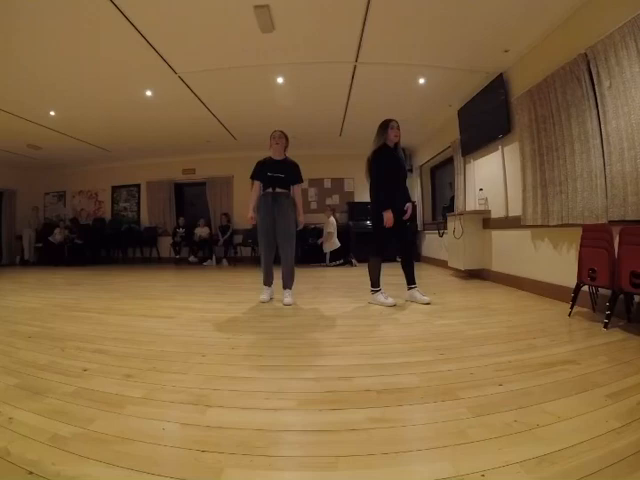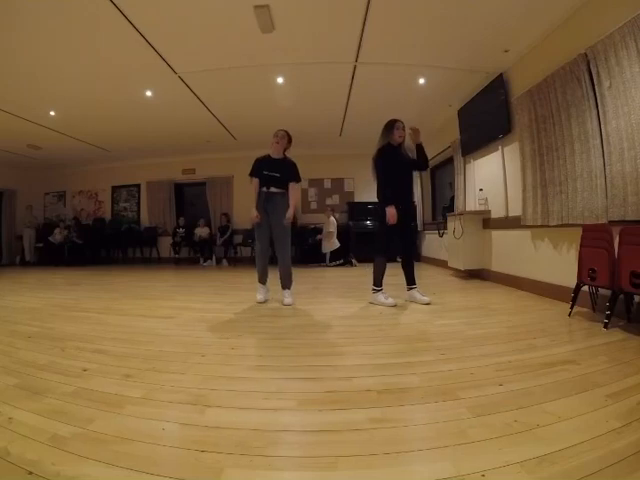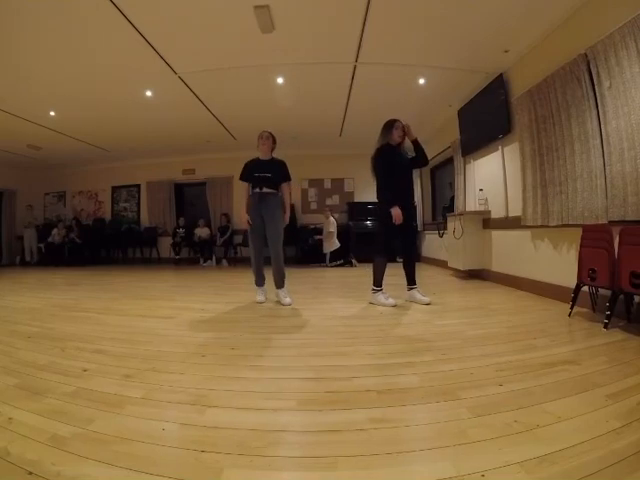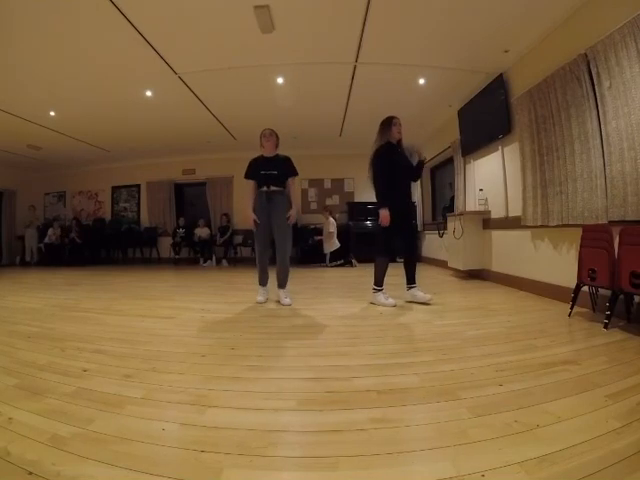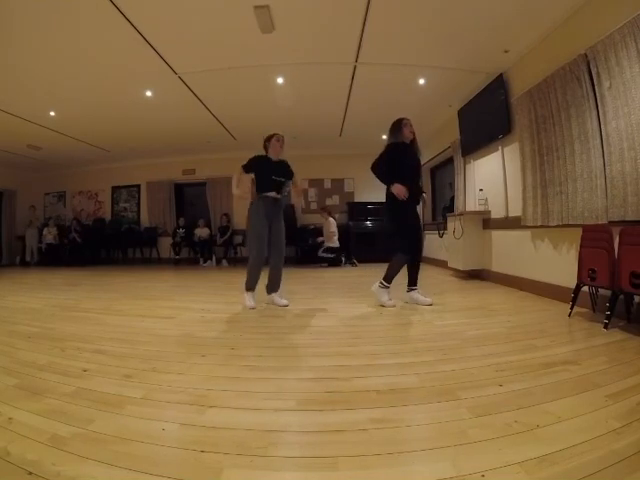
dt=0.5s
person 1, frame 1
left shoulder: (397, 156)
right shoulder: (378, 155)
right elbow: (376, 185)
left wrist: (408, 202)
right wrist: (385, 209)
left hip: (399, 210)
right hip: (382, 210)
left knee: (408, 247)
right knee: (379, 248)
left ankle: (412, 289)
right ankle: (375, 292)
person 1, frame 2
left shoulder: (403, 155)
right shoulder: (384, 153)
left elbow: (423, 165)
right elbow: (382, 182)
left wrist: (418, 142)
right wrist: (389, 205)
left hip: (406, 207)
right hip: (390, 207)
left knee: (409, 247)
right knee: (384, 246)
left ankle: (411, 289)
right ankle: (377, 291)
person 1, frame 3
left shoulder: (402, 156)
right shoulder: (382, 153)
left elbow: (423, 161)
right elbow: (383, 183)
left wrist: (413, 138)
right wrist: (393, 206)
left hip: (407, 206)
right hip: (390, 208)
left knee: (410, 247)
right knee: (384, 247)
left ankle: (412, 289)
right ankle: (376, 291)
person 1, frame 4
left shoulder: (401, 153)
right shoulder: (382, 152)
left elbow: (414, 176)
right elbow: (379, 181)
left wrist: (421, 163)
right wrist: (383, 207)
left hip: (405, 206)
right hip: (390, 207)
left knee: (411, 246)
right knee: (386, 247)
left ankle: (412, 289)
right ankle: (377, 291)
person 1, frame 5
left shoulder: (411, 151)
right shoulder: (395, 148)
right elbow: (376, 167)
left wrist: (420, 192)
right wrist: (391, 184)
left hip: (409, 206)
right hip: (398, 205)
left knee: (415, 247)
right knee: (407, 246)
left ankle: (412, 291)
right ankle: (383, 286)
person 2, frame 1
left shoulder: (292, 165)
right shoulder: (262, 164)
left elbow: (297, 191)
right elbow: (256, 188)
left wrist: (300, 213)
right wrist: (251, 209)
left hip: (285, 204)
right hip: (266, 203)
left knee: (287, 248)
right knee: (266, 247)
left ankle: (287, 289)
right ankle: (267, 287)
person 2, frame 2
left shoulder: (290, 165)
right shoulder: (260, 162)
left elbow: (293, 189)
right elbow: (255, 186)
left wrist: (291, 209)
right wrist: (253, 208)
left hip: (280, 203)
right hip: (262, 203)
left knee: (283, 247)
right knee: (261, 246)
left ankle: (286, 289)
right ankle: (262, 286)
person 2, frame 3
left shoulder: (279, 164)
right shoulder: (250, 165)
left elbow: (285, 189)
right elbow: (246, 189)
left wrist: (287, 212)
right wrist: (245, 211)
left hip: (273, 203)
right hip: (255, 204)
left knee: (276, 246)
right knee: (256, 248)
left ankle: (281, 288)
right ankle: (260, 288)
person 2, frame 4
left shoulder: (285, 161)
right shoulder: (255, 163)
left elbow: (291, 185)
right elbow: (252, 188)
left wrist: (294, 207)
right wrist: (250, 210)
left hip: (281, 202)
right hip: (261, 203)
left knee: (283, 246)
right knee: (262, 247)
left ankle: (282, 289)
right ankle: (263, 288)
person 2, frame 5
left shoulder: (284, 165)
right shoulder: (259, 161)
left elbow: (293, 181)
right elbow: (240, 172)
left wrist: (298, 192)
right wrist: (236, 187)
left hip: (276, 210)
right hip: (259, 209)
left knee: (279, 253)
right knee: (259, 252)
left ankle: (273, 293)
right ankle: (249, 292)
